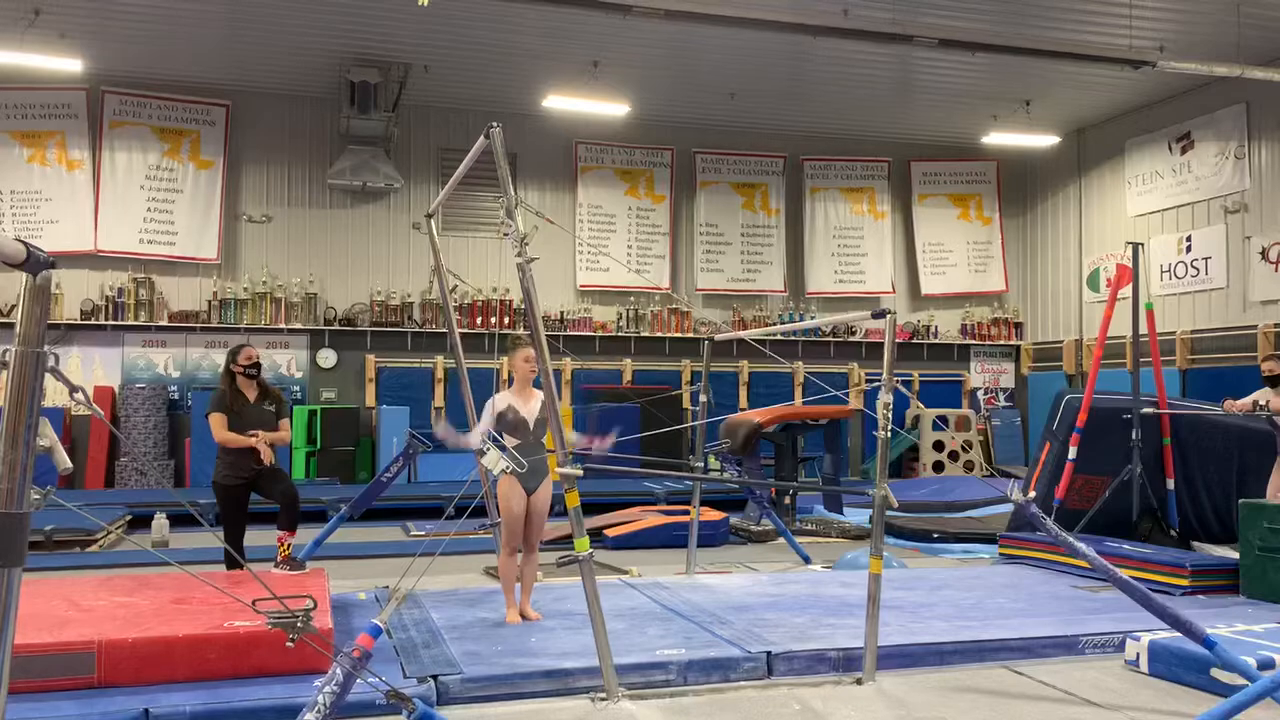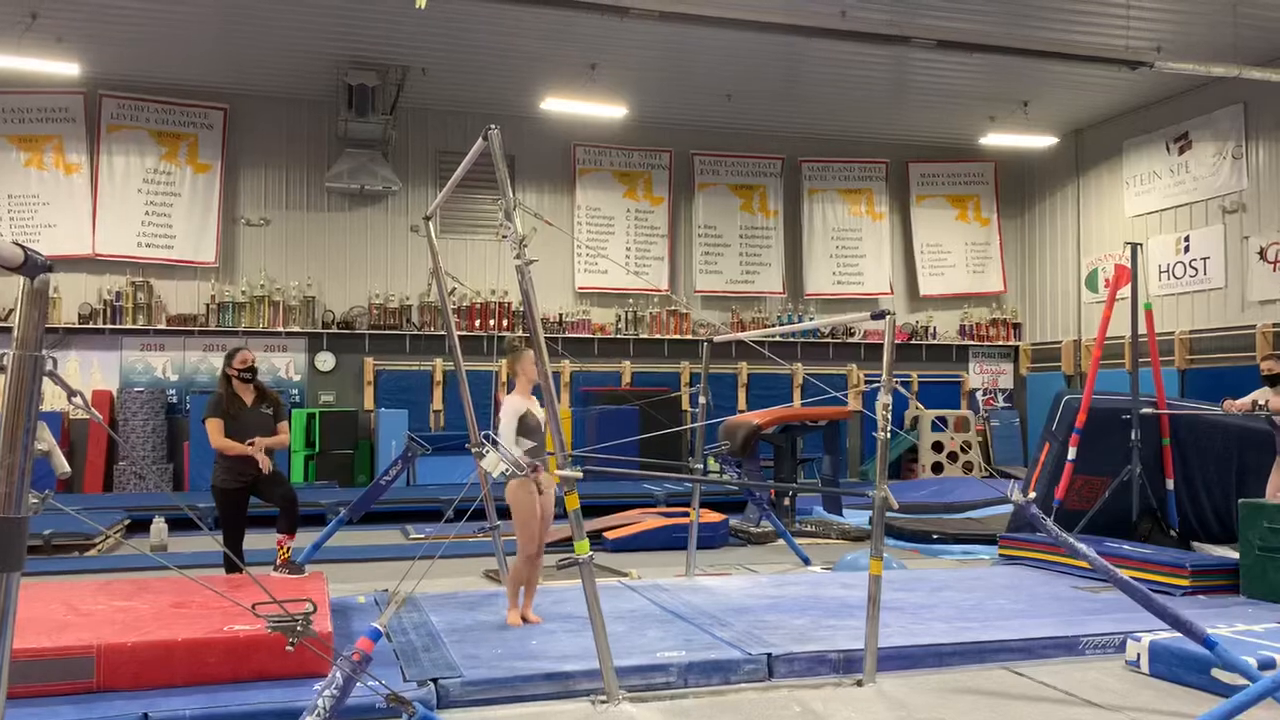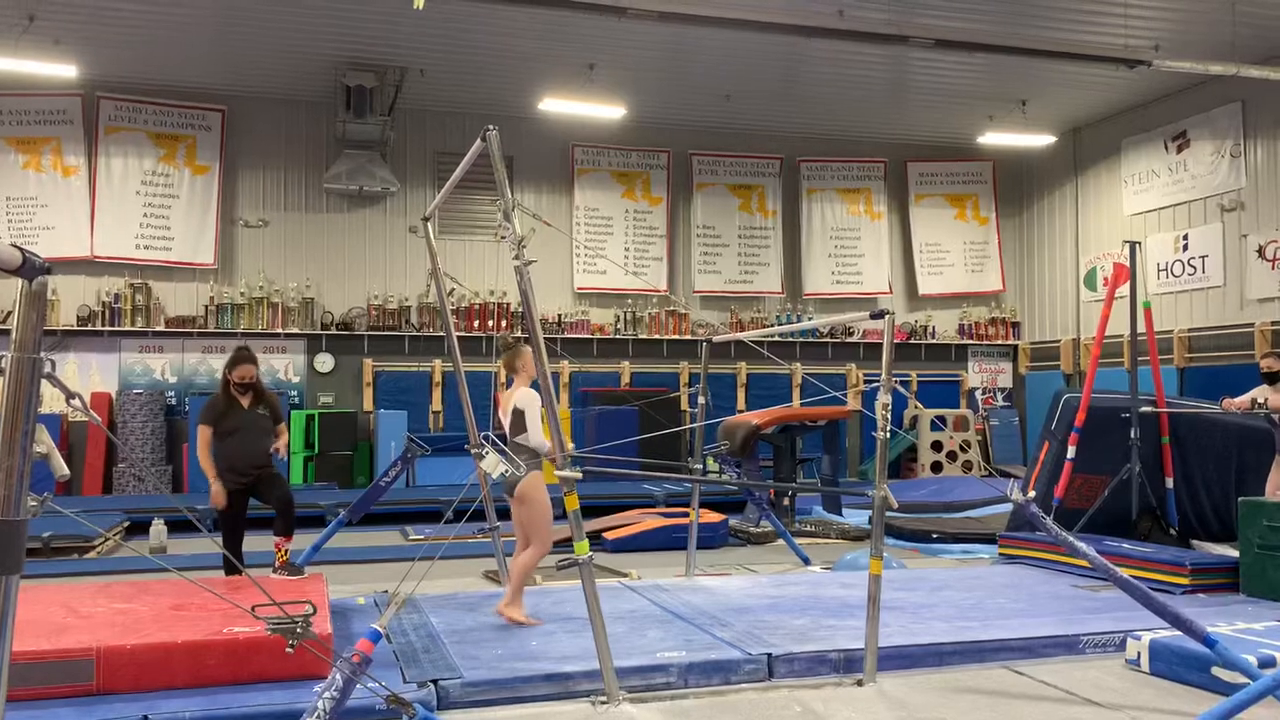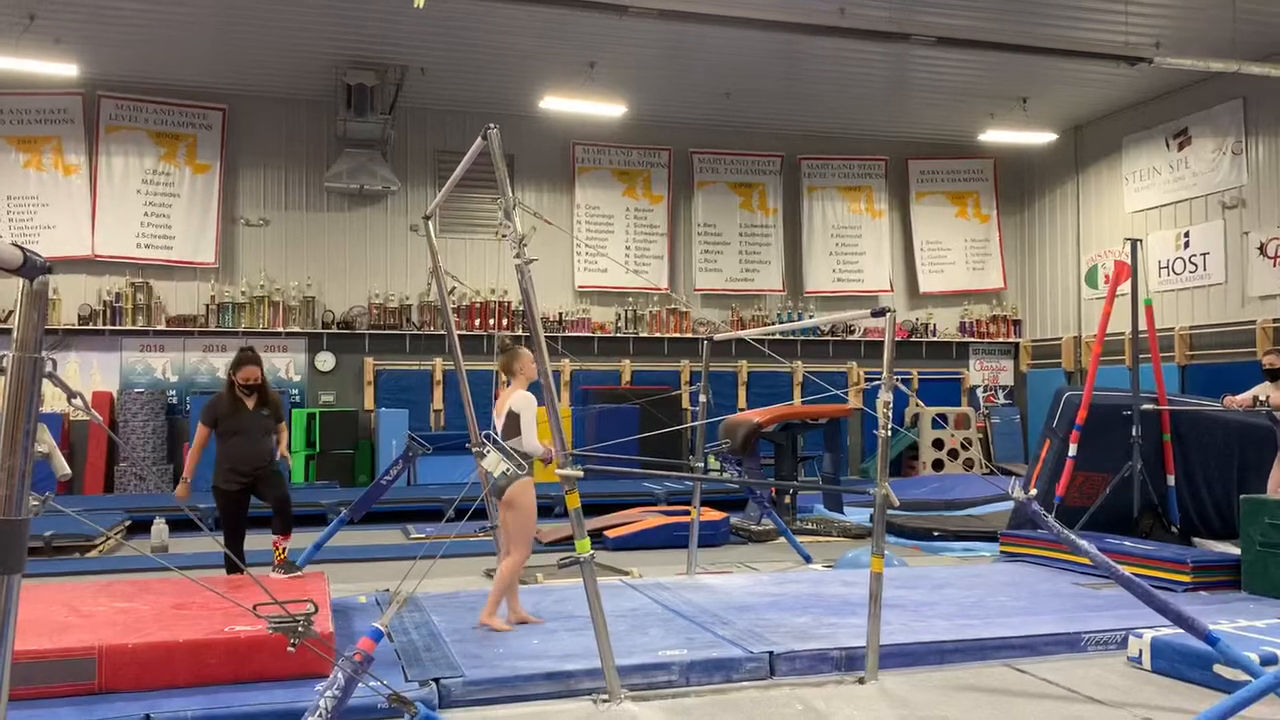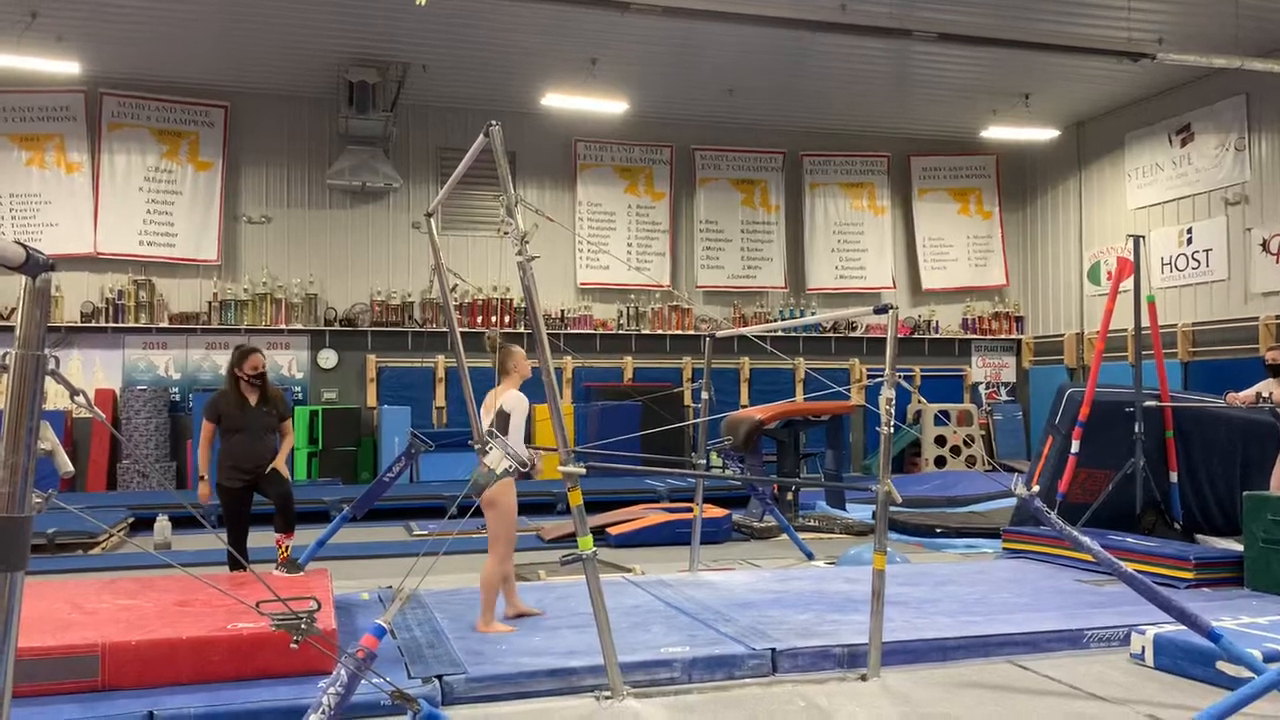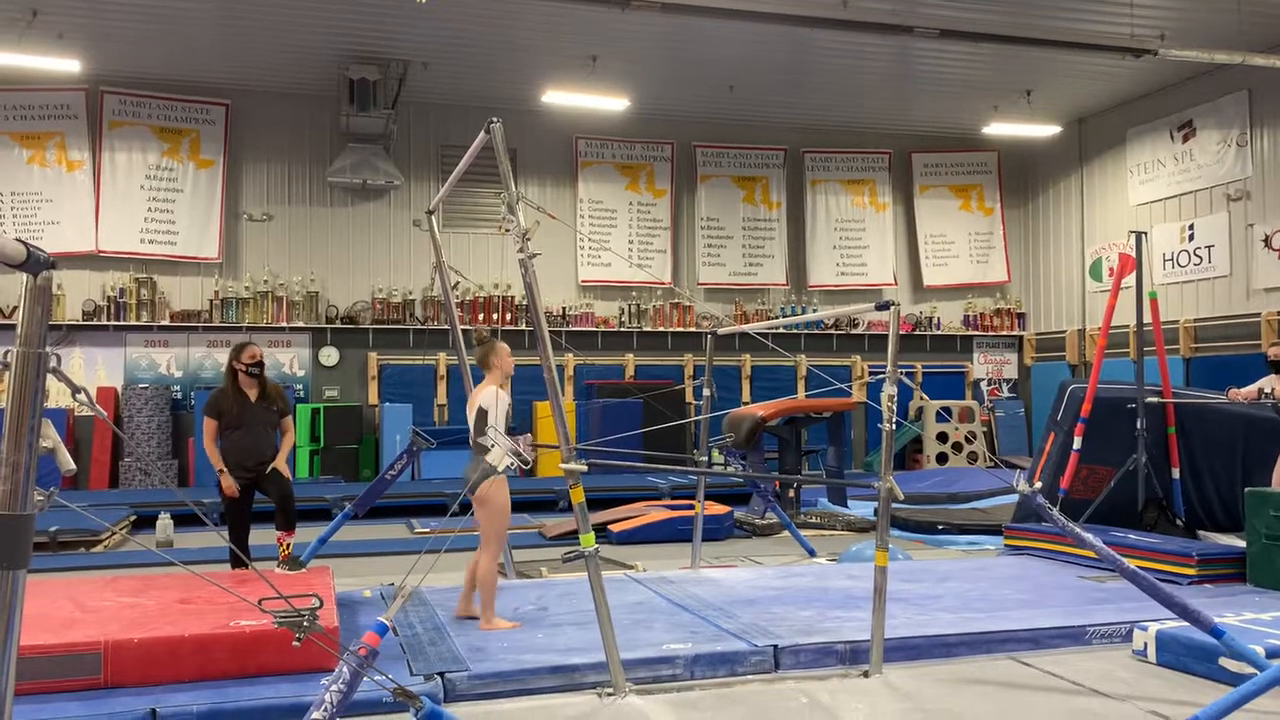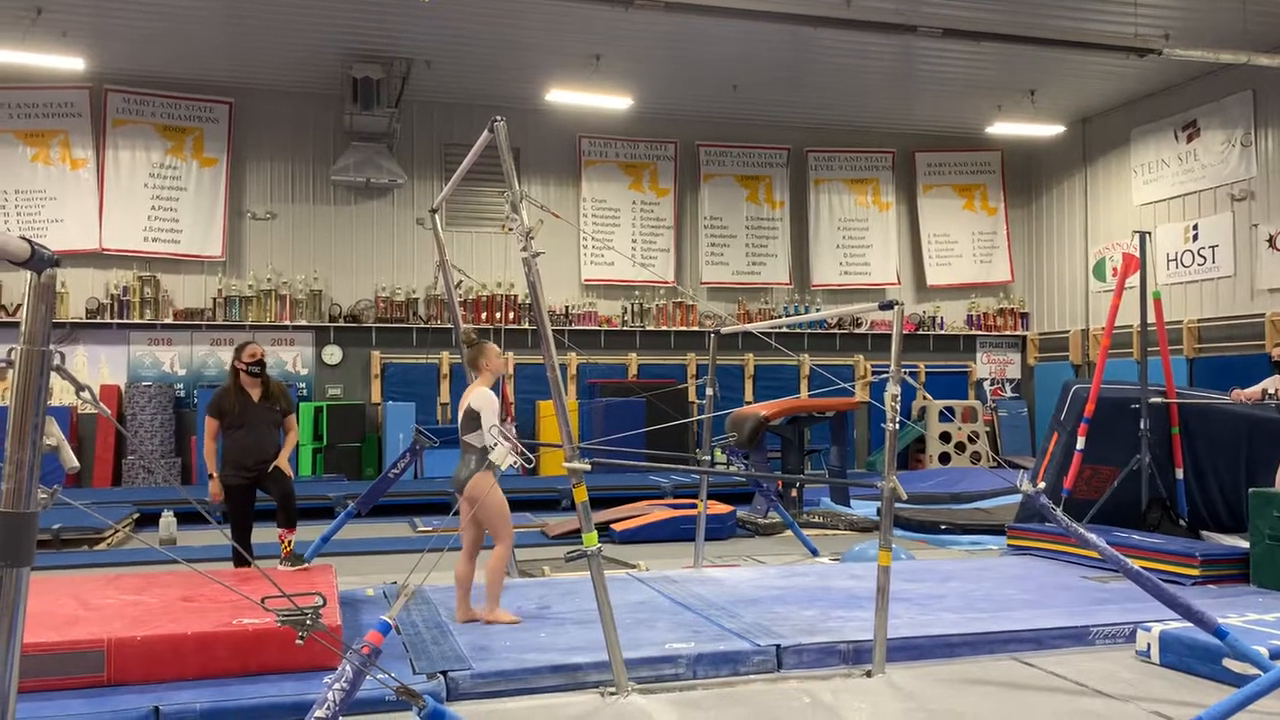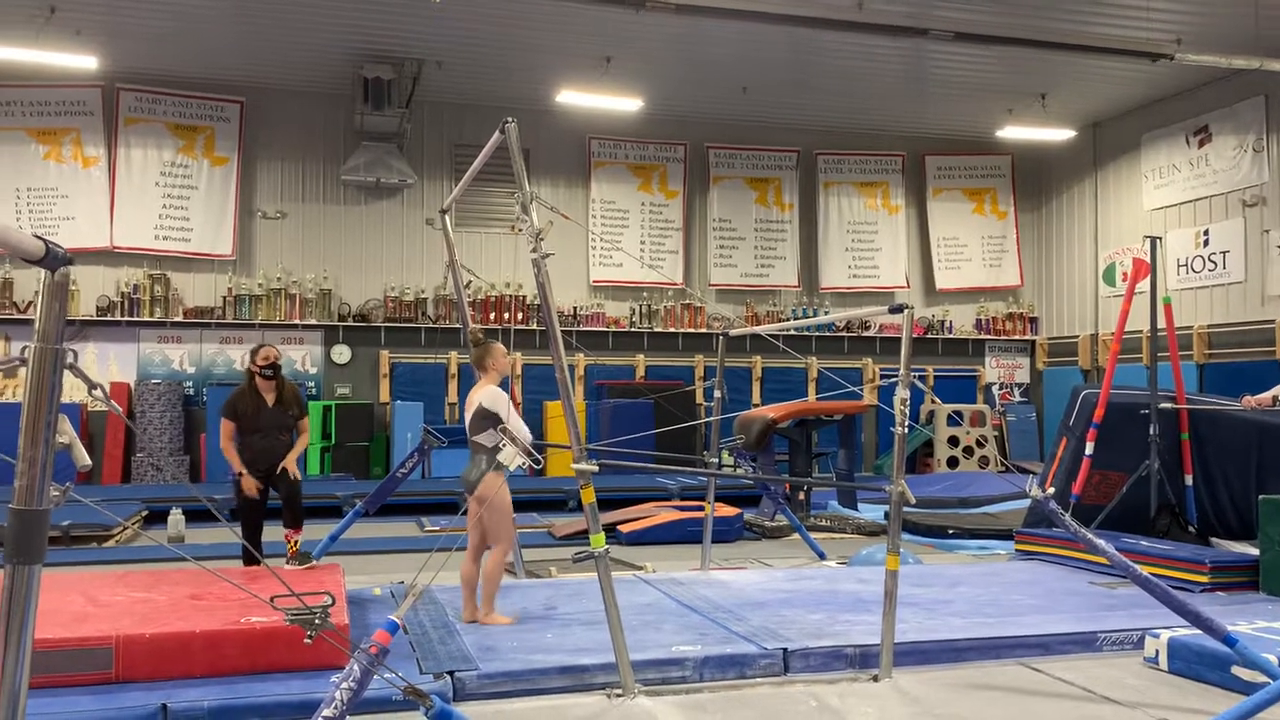
dt=0.3s
person 1, frame 1
left shoulder: (545, 399)
right shoulder: (498, 402)
left elbow: (561, 433)
right elbow: (478, 439)
left wrist: (589, 443)
right wrist: (453, 438)
left hip: (541, 476)
right hip: (512, 476)
left knee: (532, 546)
right knee: (510, 546)
left ankle: (525, 604)
right ankle: (511, 606)
person 1, frame 2
left shoulder: (533, 401)
right shoulder: (512, 403)
right elbow: (507, 446)
right wrist: (536, 468)
left hip: (540, 480)
right hip: (522, 480)
left knee: (537, 549)
right knee: (528, 551)
left ankle: (527, 607)
right ankle: (513, 606)
person 1, frame 3
left shoulder: (506, 398)
right shoulder: (529, 395)
right elbow: (536, 440)
left wrist: (551, 448)
right wrist: (556, 451)
left hip: (513, 473)
right hip: (527, 475)
left knee: (524, 547)
right knee: (541, 544)
left ankle: (514, 605)
right ankle: (508, 601)
person 1, frame 4
left shoulder: (502, 400)
right shoulder: (526, 398)
right elbow: (531, 445)
left wrist: (540, 451)
right wrist: (547, 453)
left hip: (500, 477)
right hip: (517, 480)
left knee: (510, 552)
right knee: (520, 552)
left ankle: (515, 610)
right ankle: (488, 615)
person 1, frame 5
left shoulder: (490, 397)
right shoulder: (517, 399)
right elbow: (515, 447)
left wrist: (523, 455)
right wrist: (530, 458)
left hip: (485, 475)
right hip: (499, 480)
left knee: (504, 548)
right knee: (499, 553)
left ankle: (513, 603)
right ankle: (486, 620)
person 1, frame 6
left shoulder: (477, 393)
right shoulder: (498, 395)
right elbow: (497, 445)
left hip: (476, 473)
right hip: (490, 476)
left knee: (489, 546)
right knee: (493, 550)
left ankle: (465, 605)
right ankle: (489, 617)
person 1, frame 7
left shoulder: (470, 394)
right shoulder: (486, 396)
right elbow: (494, 445)
left wrist: (503, 438)
right wrist: (510, 449)
left hip: (465, 474)
right hip: (479, 475)
left knee: (470, 547)
right knee: (505, 540)
left ankle: (464, 609)
right ankle: (493, 608)
person 1, frame 8
left shoulder: (474, 394)
right shoulder: (495, 394)
right elbow: (525, 436)
left wrist: (505, 437)
left hip: (473, 473)
right hip: (489, 476)
left knee: (475, 548)
right knee: (502, 545)
left ankle: (470, 608)
right ankle: (487, 611)
person 2, frame 1
left shoulder: (274, 397)
right shoulder: (222, 397)
left elbow: (286, 436)
right elbow: (220, 435)
left wrist: (267, 436)
right wrist: (254, 442)
left hip: (264, 469)
right hip: (230, 474)
left knee: (290, 495)
right knee: (233, 534)
left ankle: (283, 558)
person 2, frame 2
left shoulder: (271, 400)
right shoulder: (219, 402)
left elbow: (284, 437)
right elbow: (217, 441)
left wrist: (266, 442)
right wrist: (252, 451)
left hip: (264, 473)
right hip: (229, 478)
left knee: (289, 498)
right knee: (233, 537)
left ankle: (283, 562)
person 2, frame 3
left shoulder: (268, 401)
right shoulder: (215, 405)
left elbow: (283, 433)
right elbow: (203, 450)
left wrist: (281, 443)
right wrist: (214, 482)
left hip: (264, 473)
right hip: (229, 481)
left knee: (285, 500)
right knee: (232, 539)
left ankle: (281, 563)
person 2, frame 4
left shoulder: (271, 400)
right shoulder: (218, 404)
left elbow: (282, 430)
right elbow: (198, 445)
left wrist: (282, 448)
right wrist: (185, 480)
left hip: (264, 471)
right hip: (229, 479)
left knee: (282, 499)
right knee: (233, 538)
left ankle: (280, 561)
person 2, frame 5
left shoulder: (275, 397)
right shoulder: (221, 400)
left elbow: (287, 433)
right elbow: (206, 442)
left wrist: (281, 459)
right wrist: (203, 478)
left hip: (267, 469)
right hip: (232, 476)
left knee: (285, 497)
right knee: (236, 534)
left ankle: (284, 560)
person 2, frame 6
left shoulder: (275, 394)
right shoulder: (220, 398)
left elbow: (288, 432)
right elbow: (209, 441)
left wrist: (281, 458)
right wrist: (222, 473)
left hip: (267, 467)
right hip: (235, 473)
left knee: (286, 495)
right knee: (238, 531)
left ankle: (285, 557)
person 2, frame 7
left shoulder: (278, 392)
right shoulder: (223, 397)
left elbow: (292, 430)
right elbow: (210, 440)
left wrist: (283, 457)
right wrist: (213, 477)
left hip: (270, 465)
right hip: (236, 473)
left knee: (287, 493)
right knee: (240, 530)
left ankle: (287, 555)
person 2, frame 8
left shoulder: (292, 395)
right shoulder: (238, 399)
left elbow: (304, 433)
right elbow: (226, 442)
left wrist: (292, 458)
right wrist: (243, 474)
left hip: (282, 466)
right hip: (250, 472)
left knee: (293, 494)
right knee: (251, 529)
left ankle: (293, 553)
